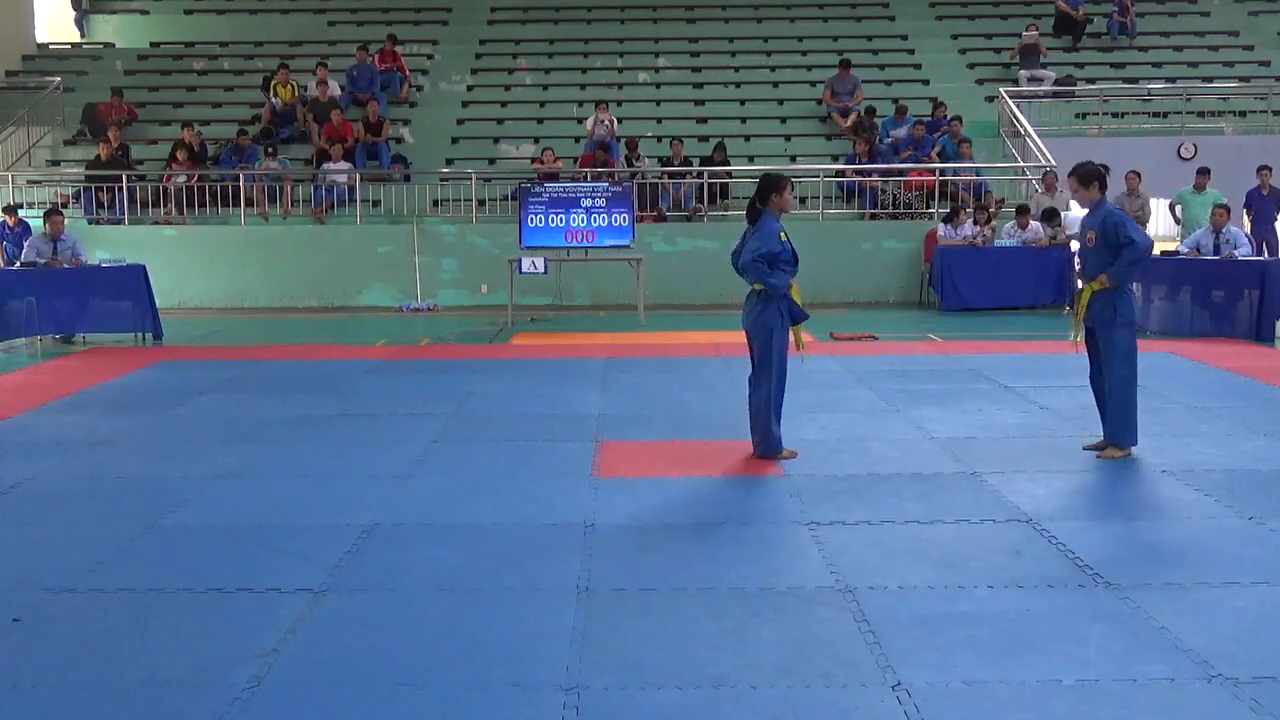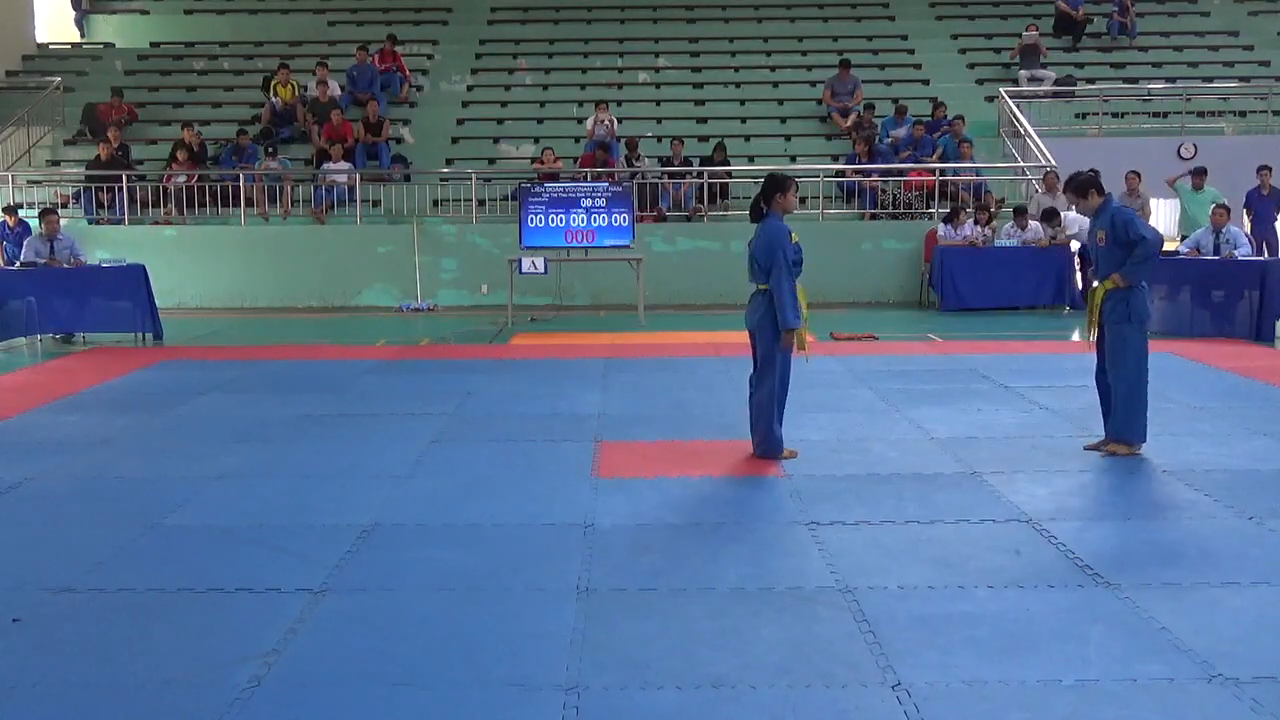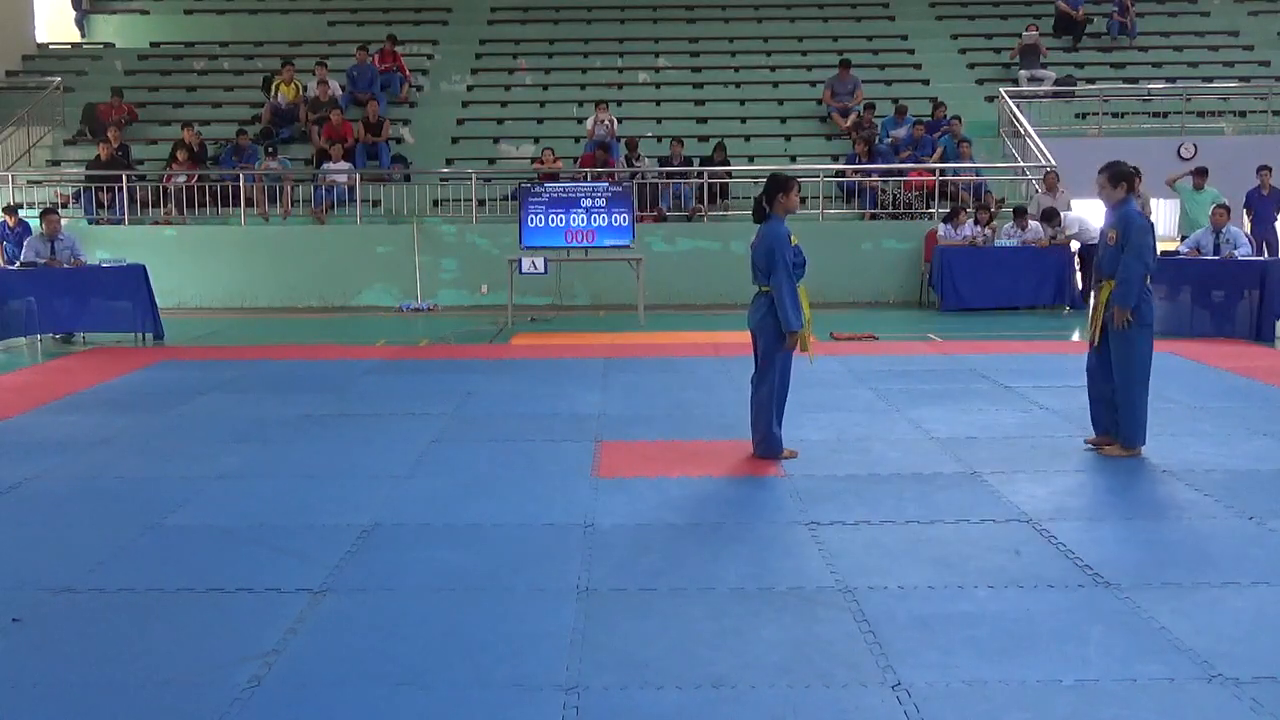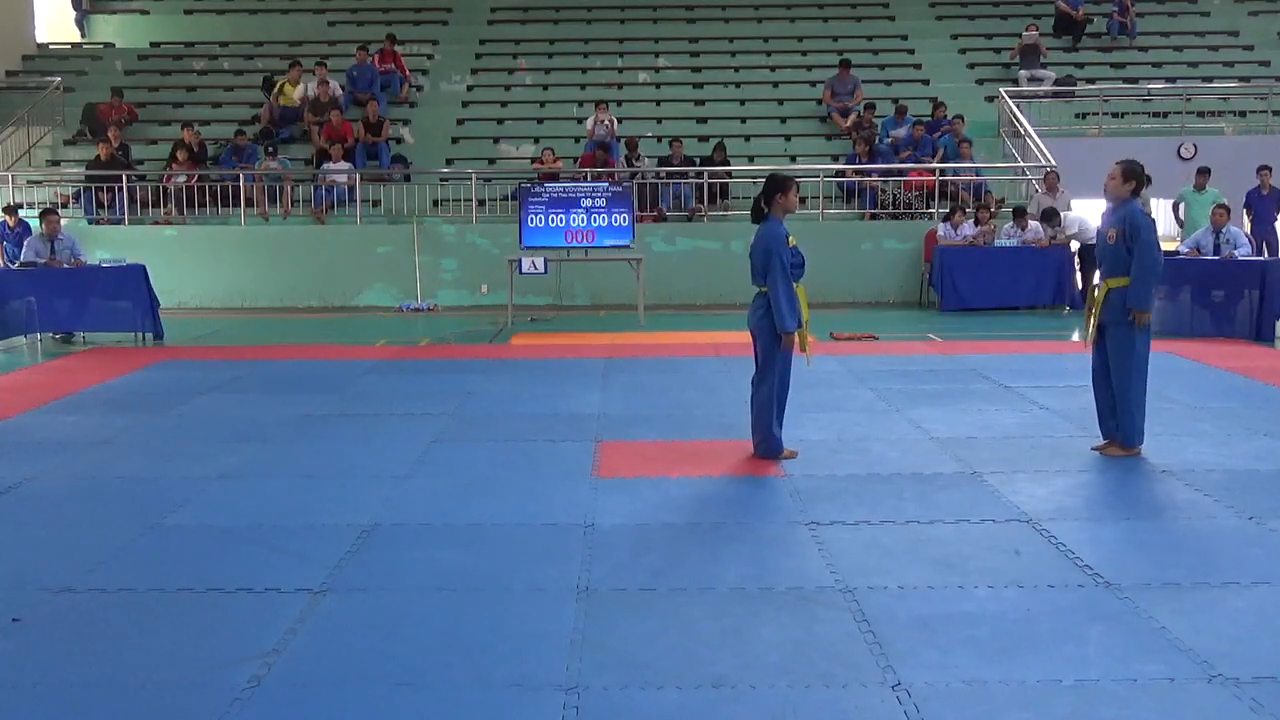
dt=0.5s
person 1, frame 1
left shoulder: (1112, 217)
right shoulder: (1089, 219)
left elbow: (1142, 246)
left wrist: (1113, 276)
right wrist: (1083, 273)
left hip: (1114, 306)
right hip: (1095, 305)
left knee: (1118, 373)
right knee: (1100, 374)
left ankle: (1122, 441)
right ankle: (1112, 436)
person 1, frame 2
left shoulder: (1120, 215)
right shoulder: (1098, 220)
left elbow: (1152, 241)
left wrist: (1127, 276)
right wrist: (1100, 276)
left hip: (1126, 304)
right hip: (1109, 303)
left knee: (1126, 371)
right knee: (1106, 372)
left ankle: (1129, 438)
right ankle: (1114, 434)
person 1, frame 3
left shoulder: (1134, 218)
right shoulder: (1114, 215)
left elbow: (1135, 266)
left wrist: (1122, 305)
right wrist: (1101, 301)
left hip: (1129, 308)
right hip: (1110, 304)
left knee: (1129, 375)
right knee: (1098, 368)
left ankle: (1130, 441)
right ankle: (1109, 431)
person 1, frame 4
left shoulder: (1136, 217)
right shoulder: (1110, 214)
left elbow: (1148, 264)
left wrist: (1141, 305)
right wrist: (1099, 300)
left hip: (1127, 306)
right hip: (1109, 303)
left knee: (1126, 374)
right knee: (1103, 372)
left ankle: (1130, 441)
right ankle: (1114, 435)
person 2, frame 1
left shoulder: (760, 226)
right shoulder: (770, 229)
left elbow: (737, 258)
right elbow: (747, 262)
right wrist: (780, 284)
left hip: (760, 310)
right hip: (770, 312)
left knee: (764, 378)
right knee: (769, 379)
left ankle: (764, 441)
right ankle: (768, 445)
person 2, frame 2
left shoulder: (765, 228)
right shoulder: (780, 232)
right elbow: (782, 281)
right wrist: (789, 325)
left hip: (760, 309)
right hip: (773, 313)
left knee: (763, 378)
right knee: (773, 379)
left ankle: (764, 441)
right ankle: (769, 445)
person 2, frame 3
left shoulder: (768, 229)
right shoulder: (778, 233)
right elbow: (783, 284)
right wrist: (792, 326)
left hip: (765, 311)
right hip: (775, 315)
left knee: (766, 378)
right knee: (773, 380)
left ankle: (765, 442)
right ankle: (769, 445)
person 2, frame 4
left shoulder: (768, 229)
right shoulder: (776, 234)
right elbow: (779, 284)
right wrist: (786, 327)
left hip: (766, 312)
right hip: (774, 315)
left knee: (767, 379)
right knee: (773, 380)
left ankle: (766, 442)
right ankle: (769, 445)
